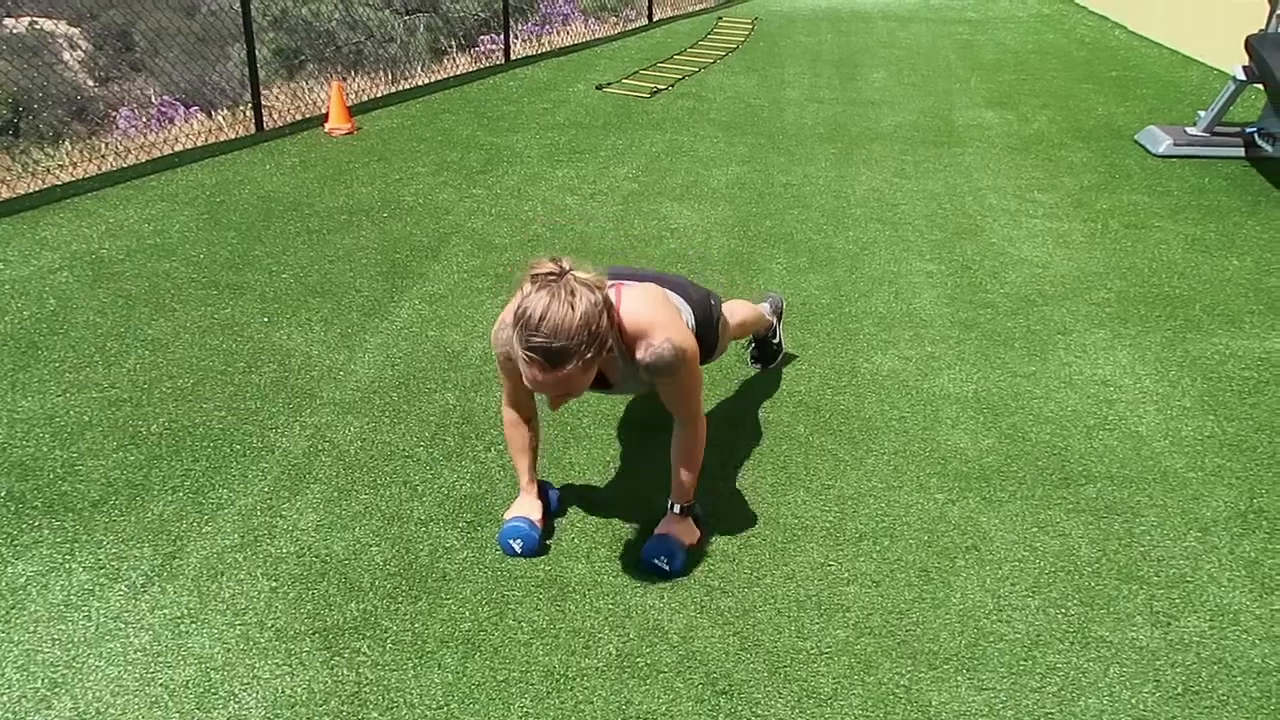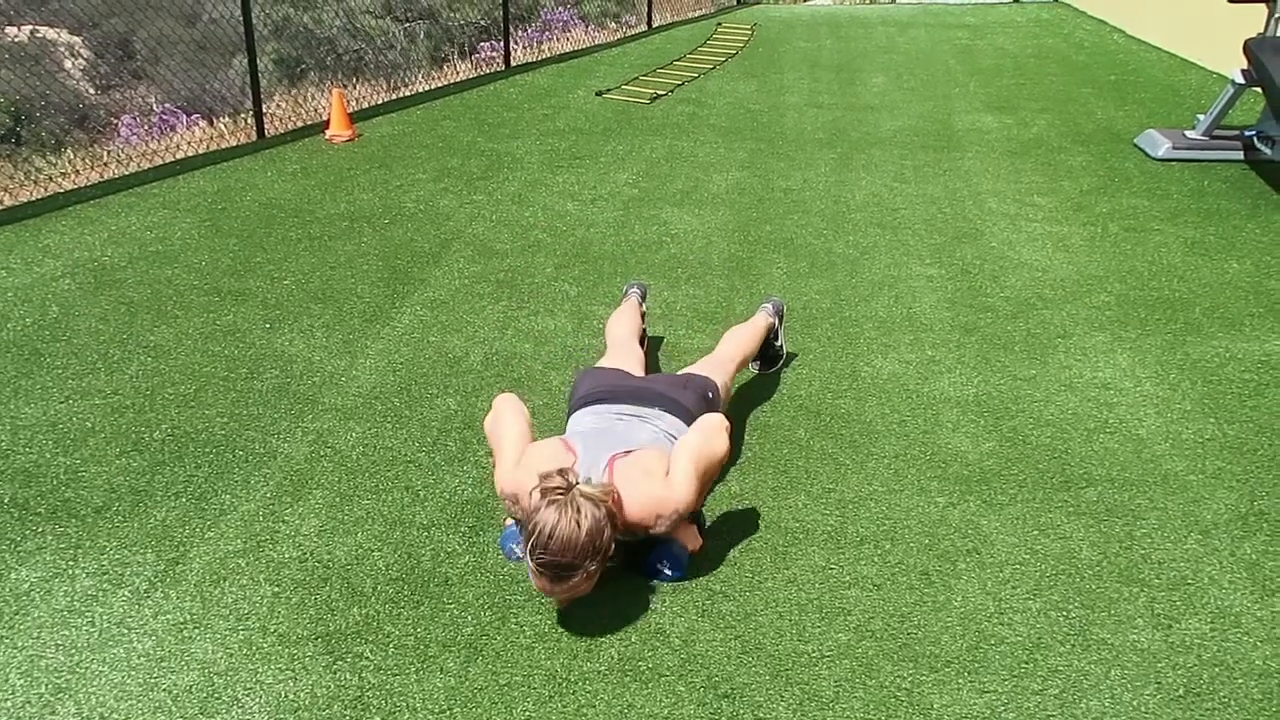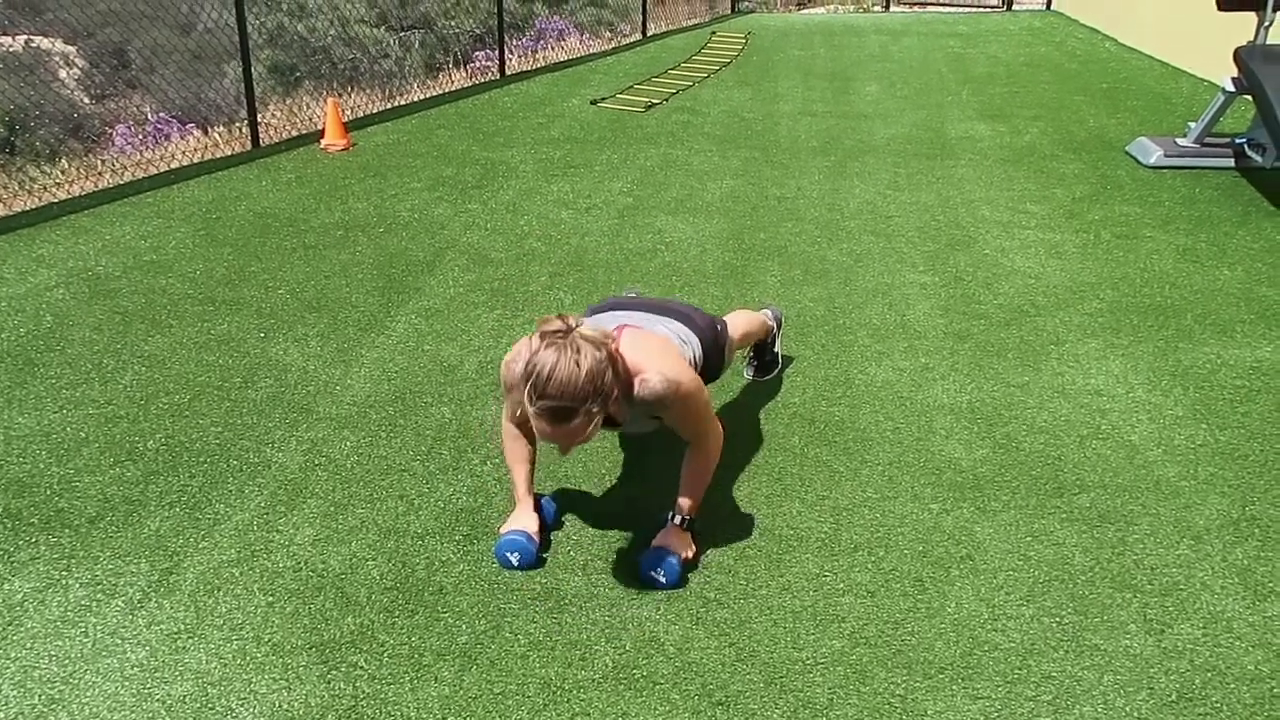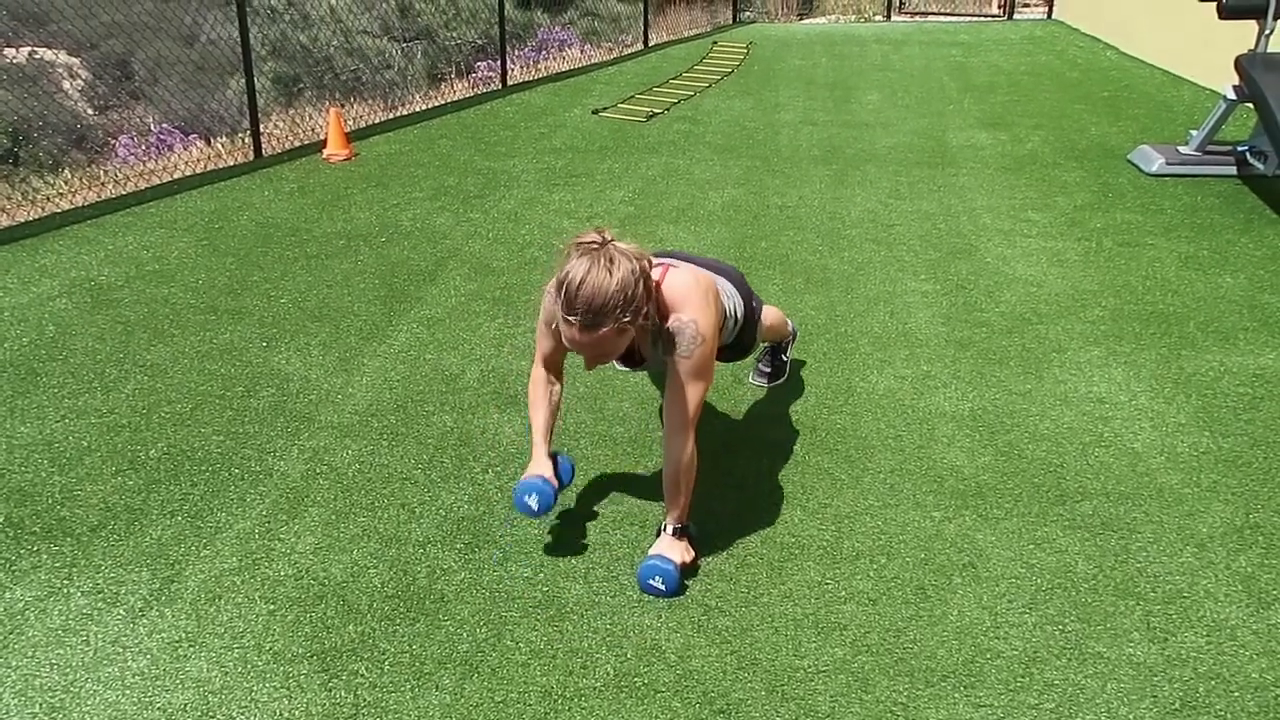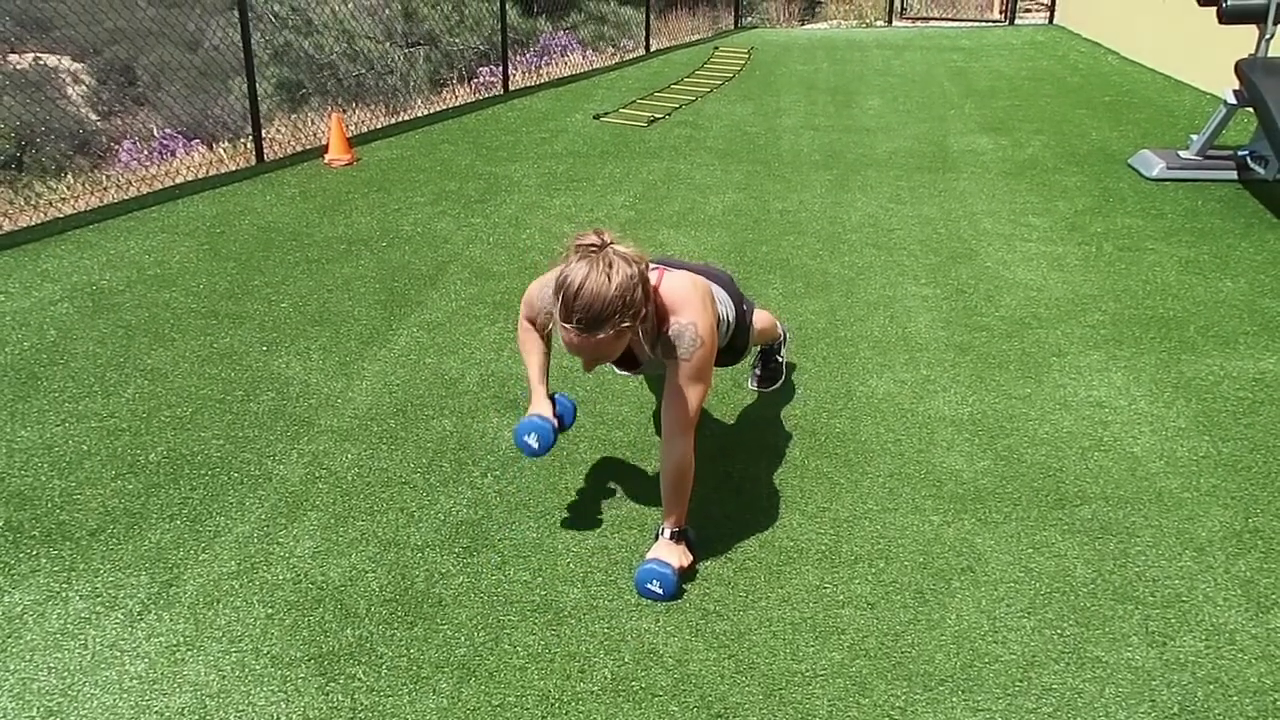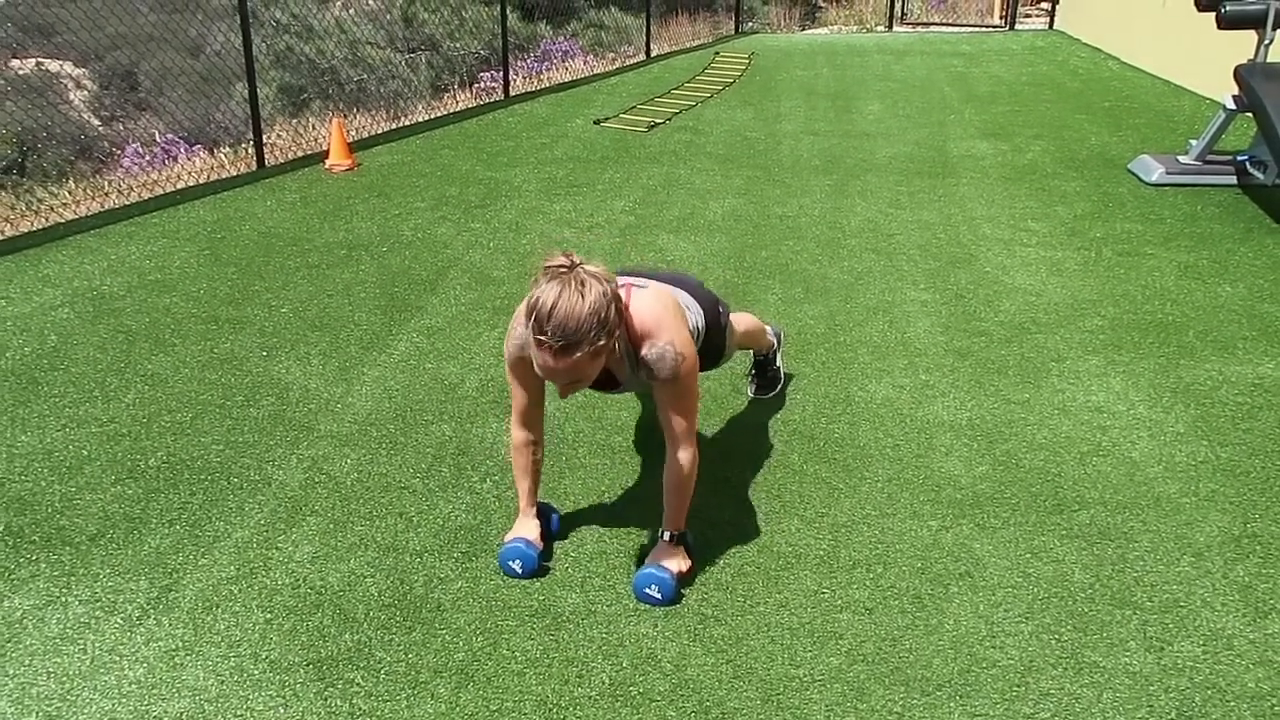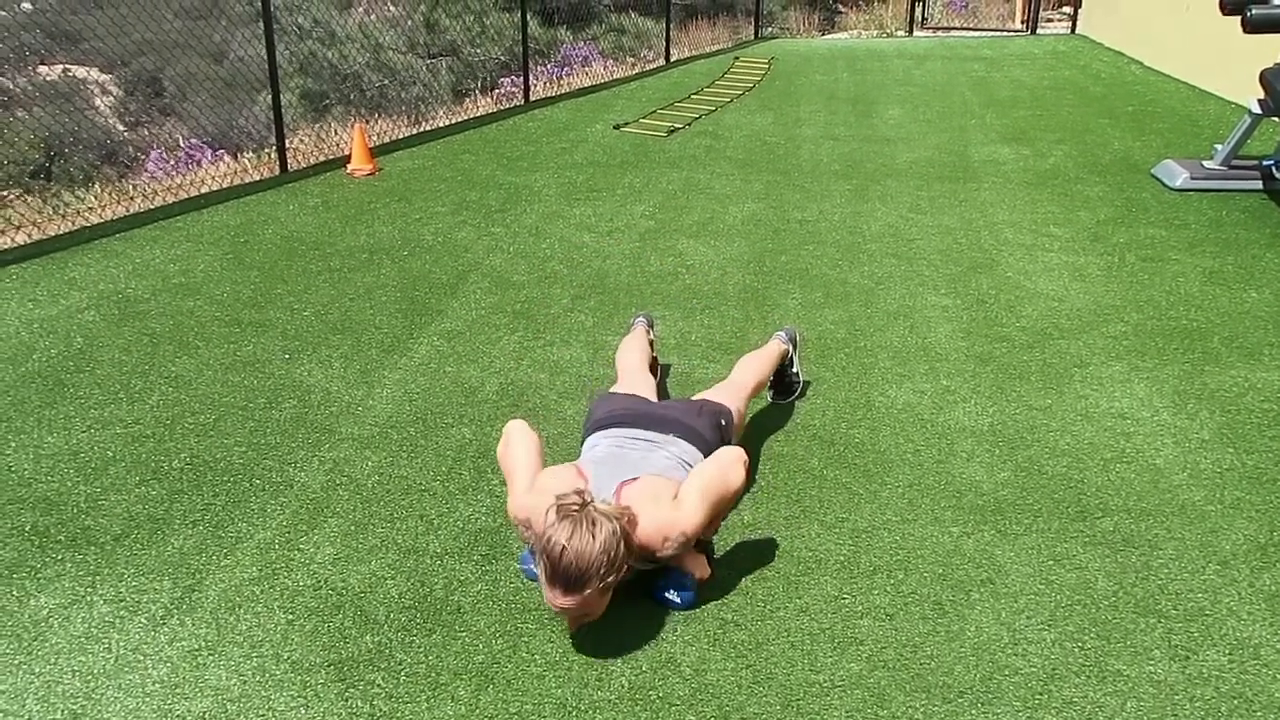
dt=0.7s
person 1, frame 1
left shoulder: (661, 342)
right shoulder: (513, 331)
left elbow: (690, 425)
right elbow: (516, 410)
left wrist: (680, 512)
right wrist: (528, 493)
left hip: (684, 303)
right hip: (620, 290)
left knee: (730, 323)
left ankle: (766, 316)
person 1, frame 2
left shoulder: (658, 508)
right shoulder: (522, 490)
left elbow: (717, 426)
right elbow: (504, 404)
left hip: (676, 410)
right hip: (600, 398)
left knee: (722, 361)
right knee: (621, 350)
left ankle: (766, 317)
right ankle: (634, 299)
person 1, frame 3
left shoulder: (660, 380)
right shoulder: (521, 365)
left elbow: (709, 440)
right elbow: (514, 423)
left wrist: (680, 523)
right wrist: (524, 506)
left hip: (684, 330)
right hip: (610, 313)
left knee: (728, 333)
left ankle: (766, 322)
person 1, frame 4
left shoulder: (687, 319)
right shoulder: (566, 296)
left elbow: (679, 435)
right elbow: (544, 369)
left wrist: (674, 531)
right wrist: (540, 454)
left hip: (724, 296)
left knee: (759, 328)
left ankle: (782, 332)
person 1, frame 5
left shoulder: (686, 325)
right shoulder: (557, 293)
left elbow: (677, 440)
right elbow: (528, 317)
left wrist: (672, 536)
right wrist: (538, 395)
left hip: (718, 301)
left knee: (750, 331)
left ankle: (774, 336)
person 1, frame 6
left shoulder: (660, 341)
right shoulder: (527, 330)
left elbow: (682, 447)
right elbow: (526, 427)
left wrist: (673, 538)
right wrist: (527, 513)
left hip: (688, 302)
left knee: (736, 329)
left ankle: (768, 345)
person 1, frame 7
left shoulder: (666, 533)
right shoulder: (533, 512)
left elbow: (736, 460)
right elbow: (516, 429)
left hip: (689, 435)
right hip: (613, 421)
left knee: (736, 388)
right knee: (632, 381)
left ankle: (781, 346)
right ankle: (642, 329)
